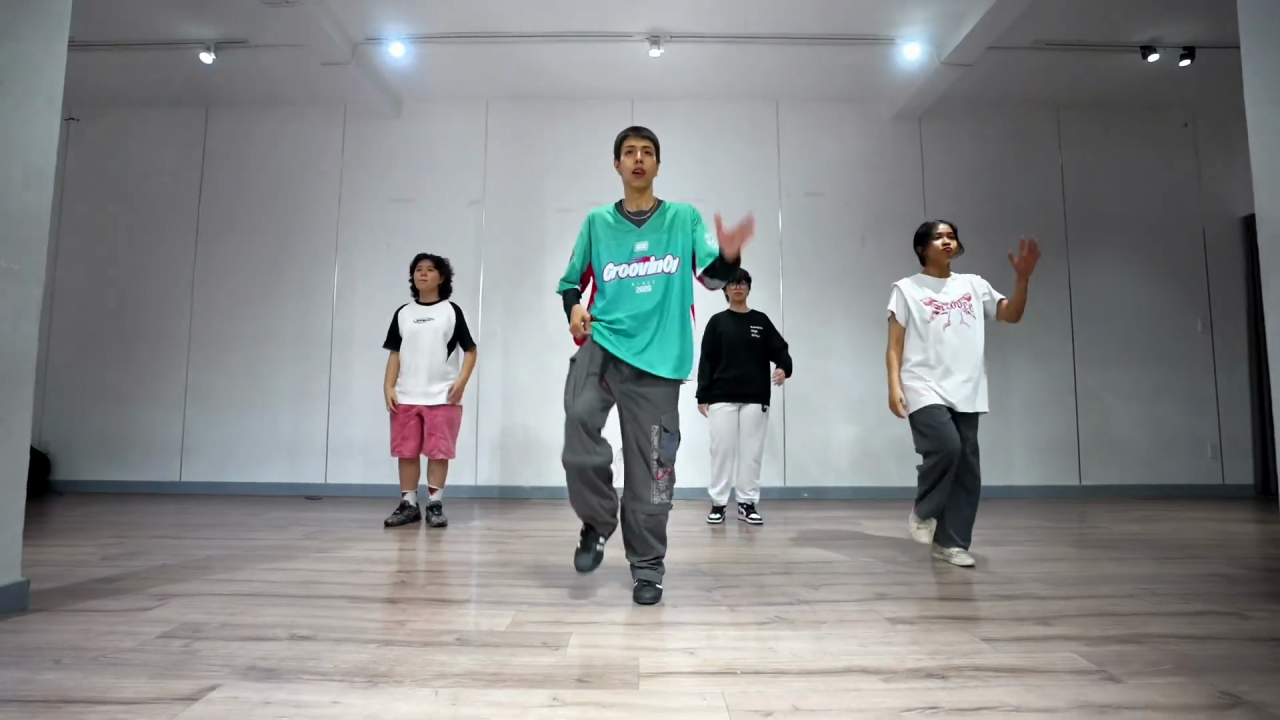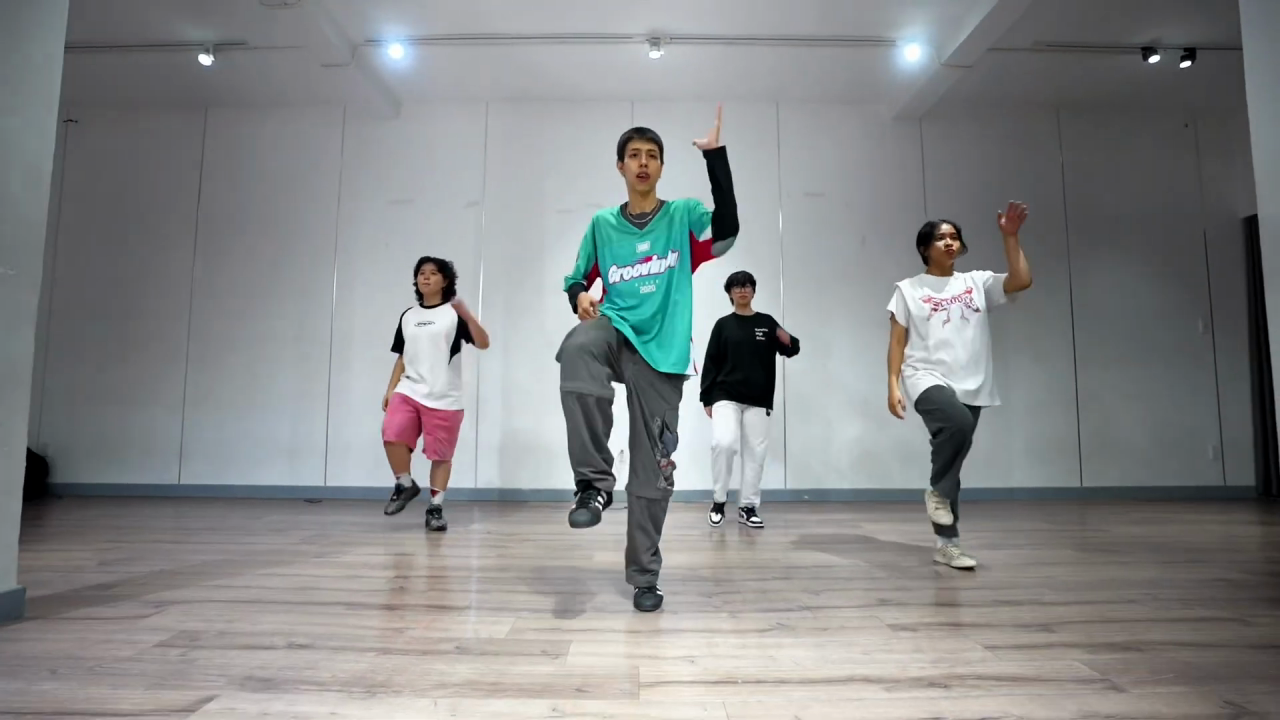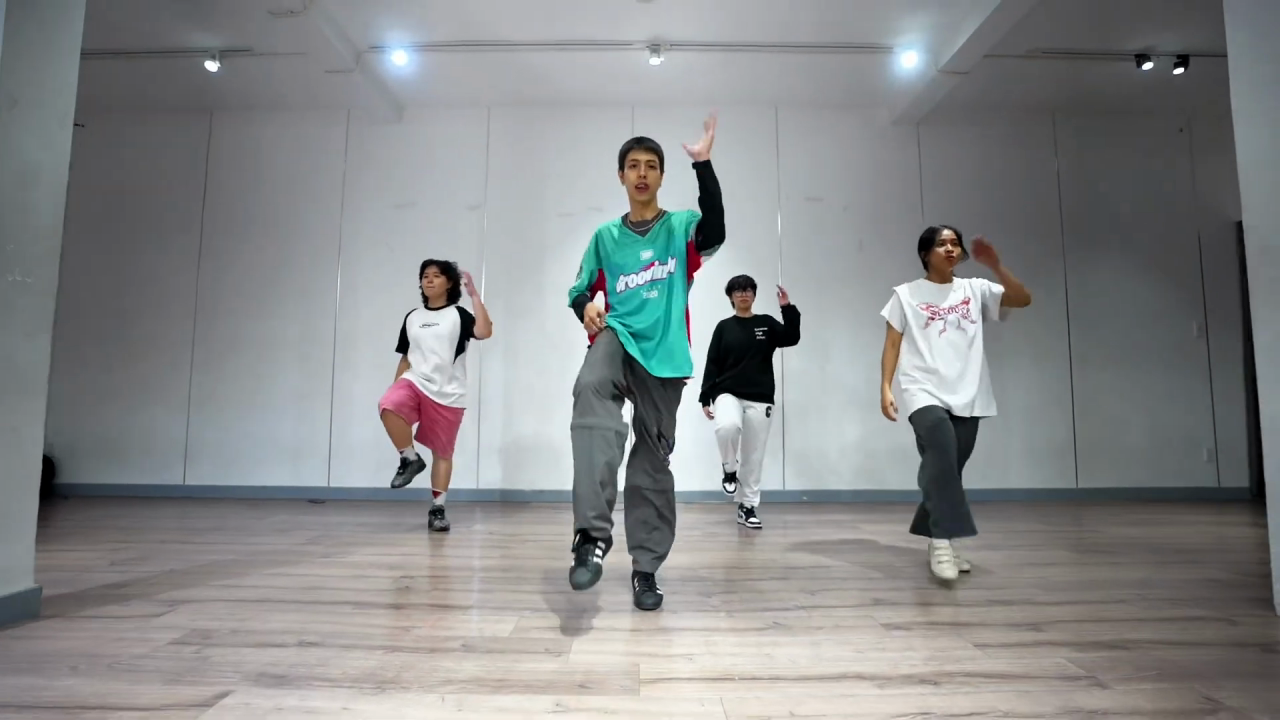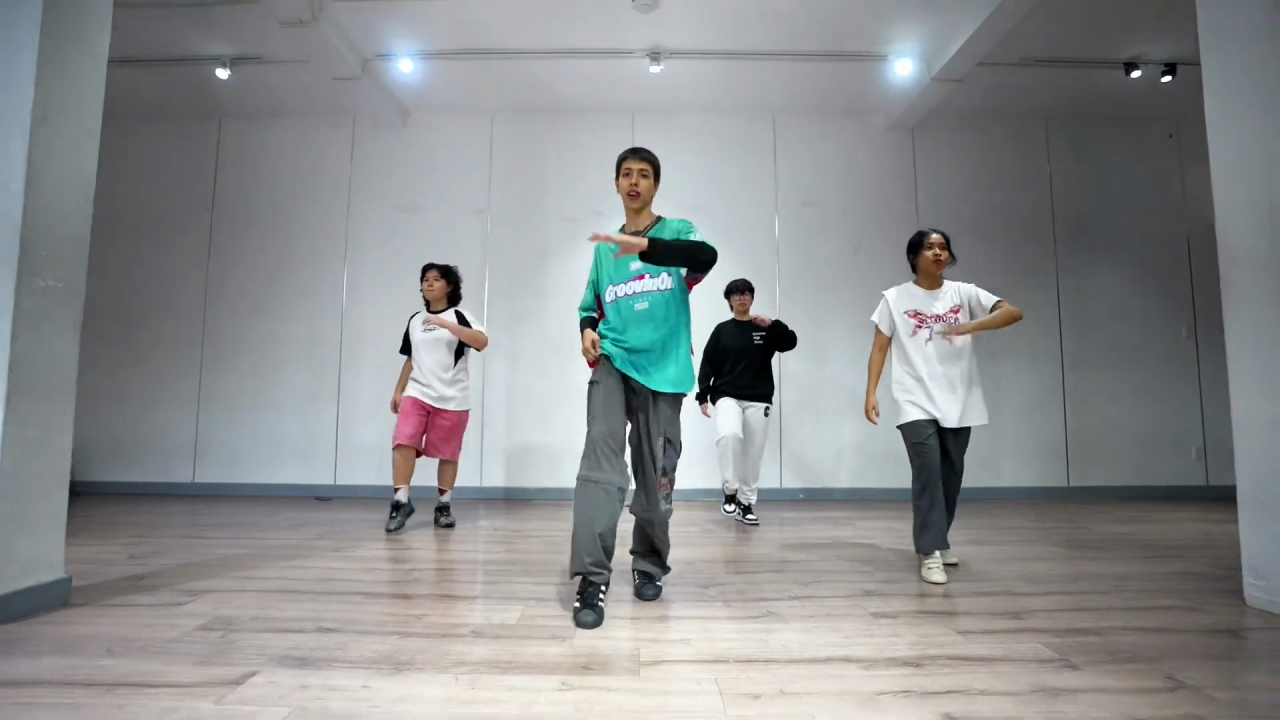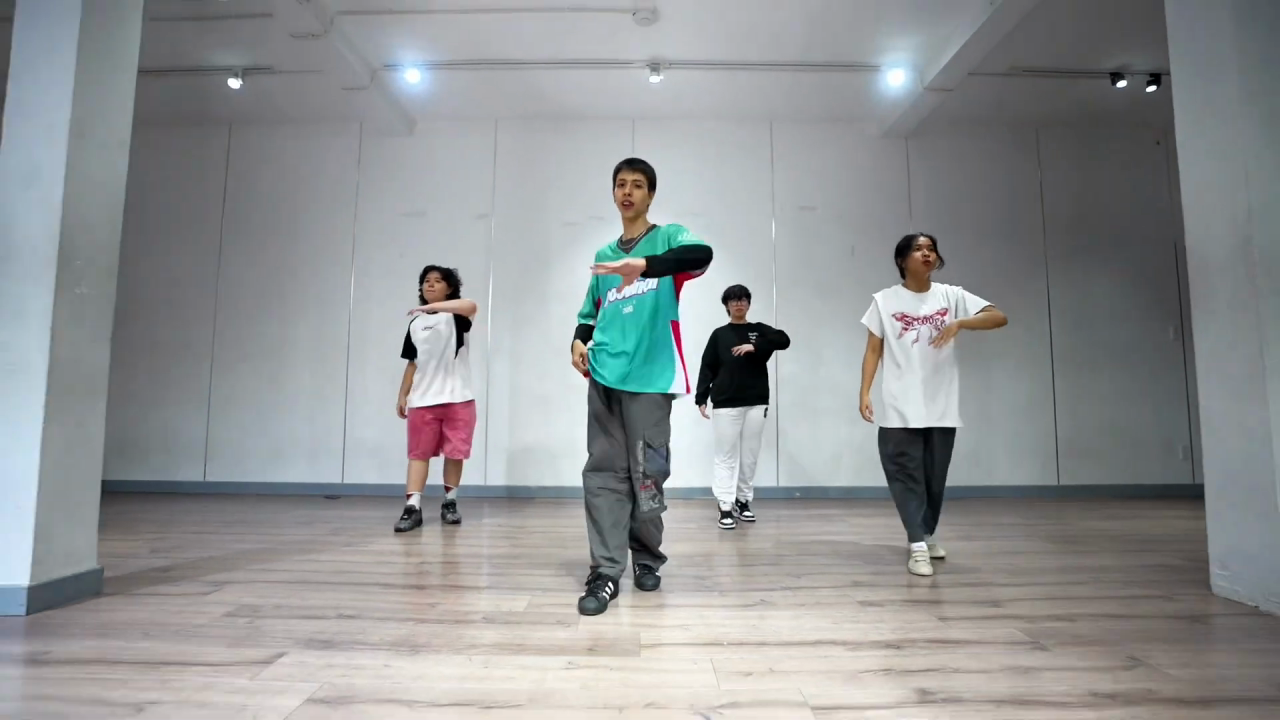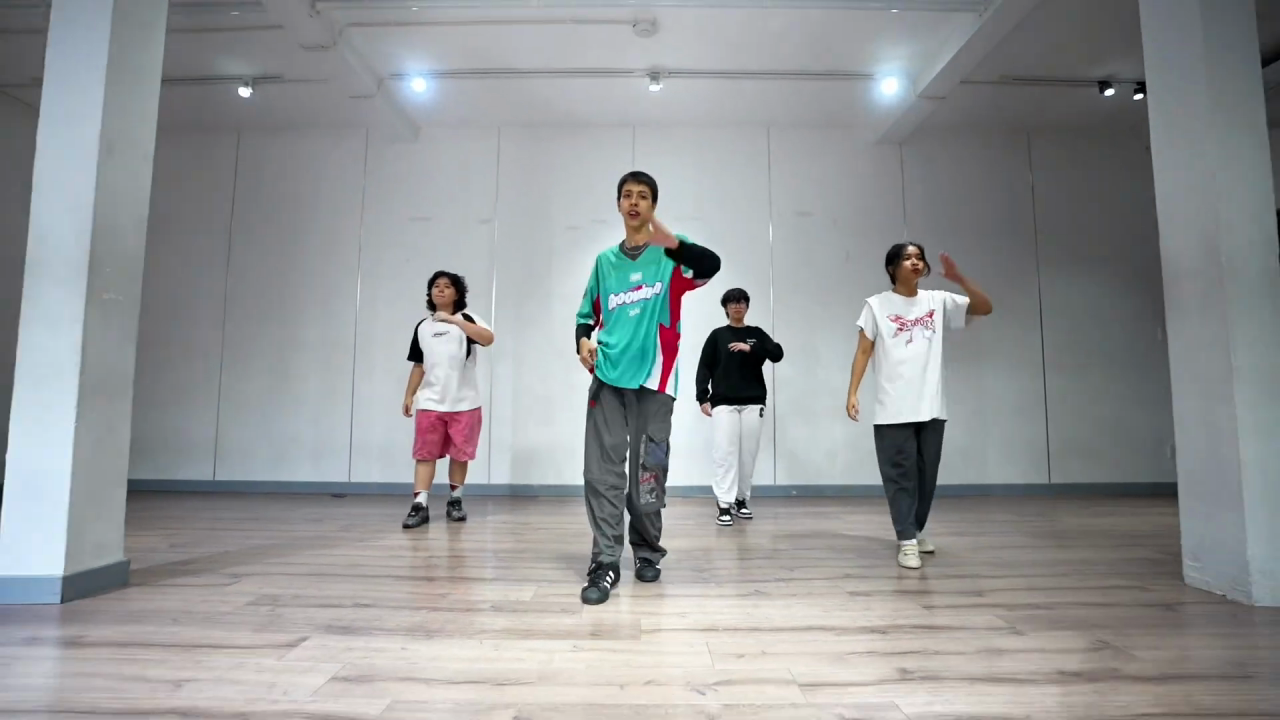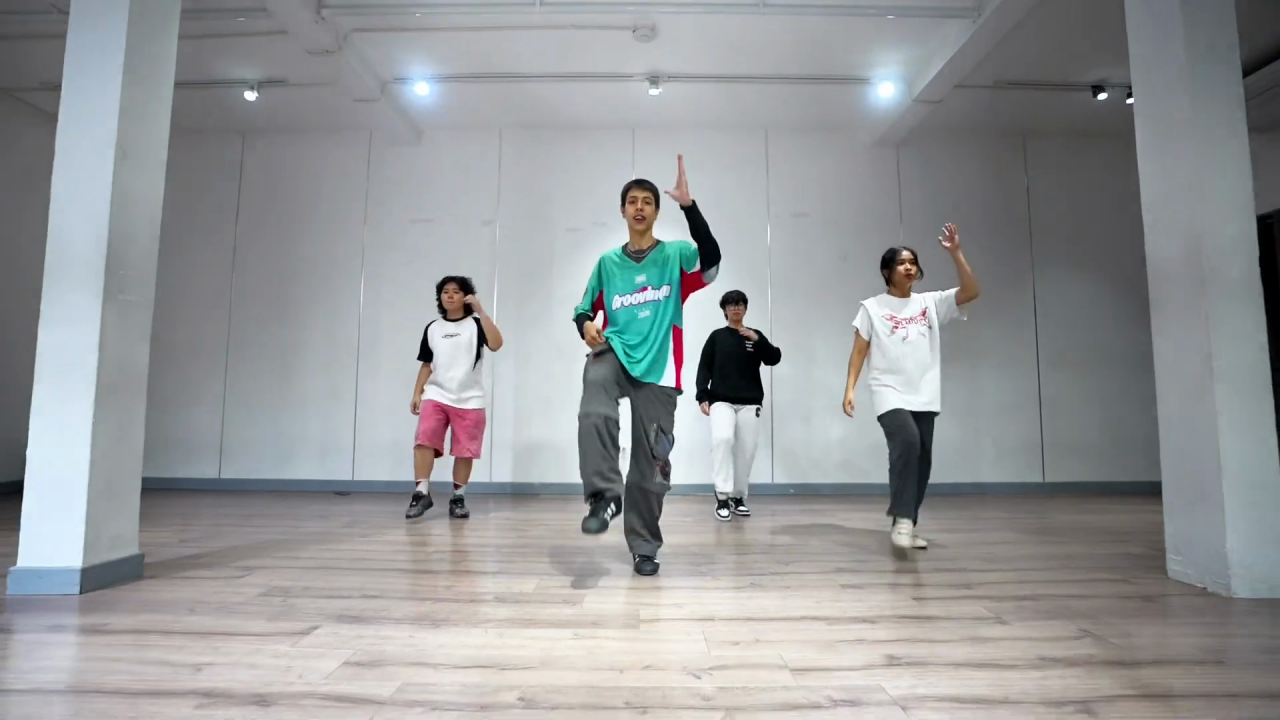
dt=0.2s
person 1, frame 1
left shoulder: (684, 218)
right shoulder: (597, 222)
left elbow: (711, 275)
right elbow: (570, 280)
left wrist: (728, 257)
right wrist: (574, 308)
left hip: (660, 354)
right hip: (605, 343)
left knee: (653, 463)
right knee: (580, 429)
left ankle: (647, 567)
right ankle: (596, 523)
person 1, frame 2
left shoulder: (684, 214)
right shoulder: (602, 224)
left elbow: (725, 235)
right elbow: (575, 278)
left wrist: (716, 155)
right wrist: (580, 295)
left hip: (662, 348)
right hip: (614, 328)
left knee: (653, 462)
right knee: (577, 352)
left ankle: (644, 574)
right ankle: (594, 480)
person 1, frame 3
left shoulder: (682, 225)
right shoulder: (606, 235)
left elbow: (714, 234)
right elbow: (579, 290)
left wrist: (703, 164)
right wrist: (587, 308)
left hip: (663, 356)
right hip: (617, 337)
left knee: (652, 462)
right knee: (592, 399)
left ankle: (645, 569)
right ankle: (592, 531)
person 1, frame 4
left shoulder: (674, 235)
right shoulder: (605, 249)
left elbow: (707, 259)
right elbow: (589, 308)
left wrist: (643, 246)
right wrist: (587, 332)
left hip: (662, 369)
right hip: (613, 363)
left knee: (656, 475)
right knee: (600, 464)
left ankle: (648, 566)
right ankle: (592, 577)
person 1, frame 5
left shoulder: (669, 237)
right shoulder: (604, 255)
left elbow: (702, 255)
left wrist: (642, 266)
right wrist: (578, 341)
left hip: (650, 375)
right hip: (603, 373)
left knee: (646, 472)
right knee: (603, 471)
left ankle: (646, 557)
right ankle: (605, 572)
person 1, frame 6
left shoulder: (671, 250)
right shoulder: (605, 259)
left elbow: (712, 265)
right elbow: (587, 312)
left wrist: (671, 244)
right wrist: (583, 338)
left hip: (652, 374)
right hip: (608, 372)
left knee: (648, 469)
right knee: (602, 468)
left ankle: (647, 551)
right ankle: (605, 562)
person 1, frame 7
left shoulder: (676, 253)
right shoulder: (607, 261)
left elbow: (712, 259)
right elbow: (584, 307)
left wrist: (688, 204)
right wrist: (587, 325)
left hip: (658, 367)
right hip: (615, 354)
left knee: (653, 458)
right knee: (594, 412)
left ankle: (644, 547)
right ankle: (602, 496)
person 2, frame 1
left shoulder: (973, 284)
right shoulder: (907, 289)
left elbow: (1011, 314)
right elbow: (895, 344)
left wrist: (1023, 277)
right wrist: (894, 386)
left hip: (966, 393)
right hip: (925, 390)
left knee: (966, 470)
right knee: (945, 449)
left ankle: (951, 542)
right ankle: (923, 512)
person 2, frame 2
left shoulder: (977, 282)
right shoulder: (908, 289)
left elbow: (1022, 282)
right elbow: (897, 343)
left wrist: (1010, 238)
right wrist: (893, 386)
left hip: (970, 385)
right hip: (926, 378)
right knee: (956, 423)
left ankle: (946, 540)
right ankle: (938, 491)
person 2, frame 3
left shoulder: (975, 290)
right shoulder: (905, 294)
left elbow: (1022, 299)
right elbow: (892, 345)
left wrist: (996, 266)
right wrist: (886, 388)
left hip: (966, 397)
right hip: (924, 393)
left knee: (948, 468)
right knee: (941, 452)
left ankle: (940, 542)
right ankle: (941, 539)
person 2, frame 4
left shoulder: (964, 294)
right shoulder: (894, 298)
left elbow: (1014, 312)
right elbow: (880, 348)
left wrist: (972, 326)
right wrist: (870, 393)
left hip: (958, 403)
right hip: (916, 403)
left knee: (949, 476)
right knee: (927, 471)
left ankle: (934, 541)
right ankle: (931, 552)
person 2, frame 5
left shoulder: (952, 296)
right shoulder: (884, 301)
left elbow: (999, 317)
right elbow: (873, 350)
left wrist: (959, 323)
right wrist: (864, 393)
left hip: (941, 405)
right hip: (901, 406)
left knee: (935, 475)
right knee: (906, 473)
left ankle: (925, 534)
right ankle: (917, 545)
person 2, frame 6
left shoulder: (939, 301)
right shoulder: (877, 305)
left elbow: (985, 308)
right elbow: (864, 351)
left wrist: (959, 279)
right wrist: (852, 392)
left hip: (930, 404)
right hip: (893, 405)
left knee: (926, 472)
right knee: (900, 472)
left ankle: (914, 530)
right ankle: (907, 539)
person 2, frame 7
left shoulder: (932, 302)
right shoulder: (872, 307)
left elbow: (972, 292)
right elbow: (859, 351)
left wrist: (956, 253)
right wrist: (849, 389)
left hip: (924, 396)
right hip: (889, 392)
left knee: (921, 459)
right knee: (906, 444)
left ankle: (908, 520)
right ankle: (902, 520)
person 3, frame 1
left shoulder: (452, 311)
right shoulder: (402, 313)
left elbow: (470, 351)
right elbow: (395, 354)
left wrist: (461, 382)
right wrist: (388, 388)
left hip: (442, 396)
right hip: (406, 395)
left knee: (439, 451)
right knee: (406, 451)
left ankle: (435, 505)
right ankle: (409, 504)
person 3, frame 2
left shoulder: (454, 314)
right shoulder: (407, 316)
left elbow: (483, 343)
right elbow: (401, 358)
left wrist: (467, 314)
right wrist: (390, 389)
left hip: (444, 398)
right hip: (410, 392)
left knee: (440, 454)
right knee: (392, 437)
left ankle: (435, 508)
right ankle: (405, 485)
person 3, frame 3
left shoulder: (459, 315)
right shoulder: (412, 317)
left elbow: (484, 332)
left wrist: (474, 295)
right wrist: (395, 386)
left hip: (447, 394)
right hip: (414, 383)
left knee: (442, 451)
right knee: (389, 407)
left ankle: (438, 509)
right ankle: (410, 459)
person 3, frame 4
left shoulder: (458, 317)
right shoulder: (415, 320)
left elbow: (482, 342)
left wrist: (445, 322)
right wrist: (398, 391)
left hip: (451, 399)
right hip: (417, 393)
left knee: (447, 454)
right knee: (403, 442)
left ankle: (443, 506)
right ankle: (401, 501)
person 3, frame 5
left shoulder: (455, 315)
right shoulder: (416, 322)
left elbow: (471, 306)
left wrist: (431, 308)
right wrist: (402, 394)
left hip: (457, 398)
right hip: (423, 399)
left knee: (455, 452)
right knee: (419, 452)
left ankle: (449, 503)
right ankle: (413, 508)
person 3, frame 6
left shoulder: (466, 320)
right shoulder: (422, 327)
left elbow: (488, 338)
right elbow: (418, 365)
left wrist: (453, 320)
right wrist: (408, 395)
left hip: (464, 402)
right hip: (430, 402)
left knee: (460, 453)
right knee: (425, 453)
left ankle: (455, 501)
right ankle: (420, 505)
person 3, frame 7
left shoulder: (475, 324)
right shoulder: (432, 328)
left elbow: (496, 344)
right elbow: (426, 365)
left wrist: (480, 311)
right wrist: (417, 394)
left hip: (469, 400)
right hip: (436, 396)
left knee: (465, 451)
right knee: (424, 441)
left ankle: (458, 499)
right ankle: (421, 493)
person 4, frame 1
left shoulder: (761, 321)
right shoulder: (717, 321)
left elbow: (779, 350)
right elbow: (706, 361)
left wrist: (784, 369)
right wrist: (703, 396)
left hip: (756, 398)
right hip: (722, 397)
left knee: (752, 453)
right knee: (722, 451)
left ankle: (747, 503)
right ankle: (718, 503)
person 4, frame 2
left shoulder: (767, 322)
right shoulder: (723, 325)
left elbow: (790, 348)
right elbow: (711, 363)
left wrist: (788, 343)
right wrist: (706, 398)
left hip: (759, 401)
right hip: (726, 397)
left knee: (755, 456)
right knee: (723, 445)
left ankle: (748, 507)
right ankle: (718, 501)
person 4, frame 3
left shoulder: (767, 323)
right shoulder: (724, 327)
left elbow: (791, 338)
right elbow: (712, 364)
left wrist: (788, 309)
right wrist: (705, 398)
left hip: (760, 398)
right hip: (728, 393)
left knee: (754, 455)
right knee: (727, 426)
left ankle: (747, 507)
right ankle: (730, 470)
person 4, frame 4
left shoulder: (765, 328)
right shoulder: (722, 330)
left elbow: (790, 343)
right elbow: (708, 364)
left wrist: (773, 324)
right wrist: (703, 396)
left hip: (759, 399)
right hip: (727, 396)
left knee: (753, 454)
right knee: (728, 434)
left ankle: (746, 503)
right ankle: (730, 490)
person 4, frame 5
left shoulder: (760, 331)
right shoulder: (719, 334)
left elbow: (783, 340)
right elbow: (707, 368)
left wrist: (755, 347)
right wrist: (701, 398)
left hip: (756, 402)
right hip: (725, 403)
left knee: (749, 455)
right knee: (726, 455)
left ankle: (743, 501)
right ankle: (725, 508)
person 4, frame 6
left shoulder: (757, 334)
right shoulder: (717, 335)
left elbow: (777, 354)
right elbow: (704, 368)
left wrist: (751, 348)
right wrist: (703, 397)
left hip: (753, 403)
right hip: (724, 402)
left knee: (748, 454)
right knee: (725, 453)
left ankle: (740, 499)
right ankle: (724, 505)
person 4, frame 7
left shoulder: (755, 335)
right shoulder: (716, 337)
left elbow: (774, 358)
right elbow: (704, 368)
left wrist: (757, 341)
right wrist: (702, 397)
left hip: (750, 402)
right hip: (721, 401)
left knee: (746, 451)
right knee: (722, 441)
left ankle: (738, 497)
right ankle: (722, 497)
